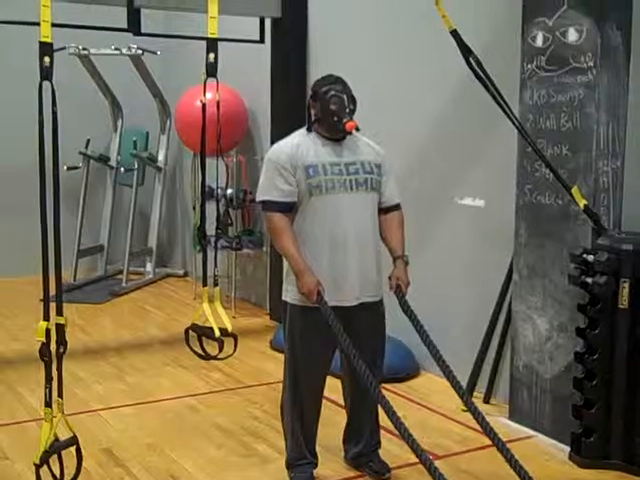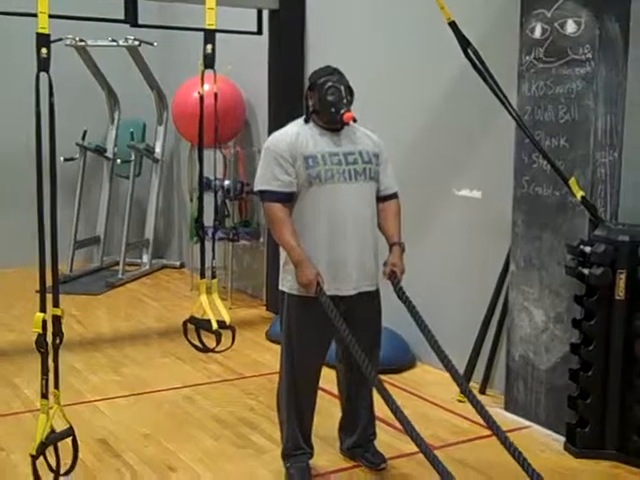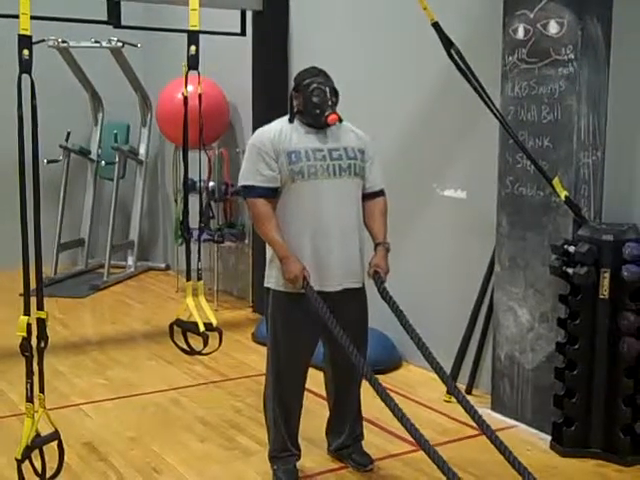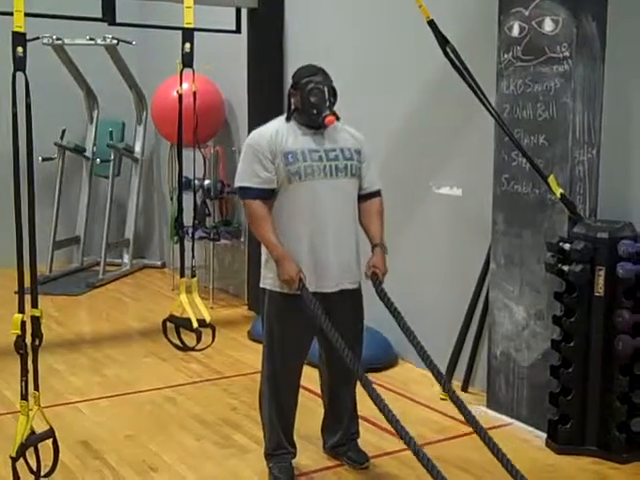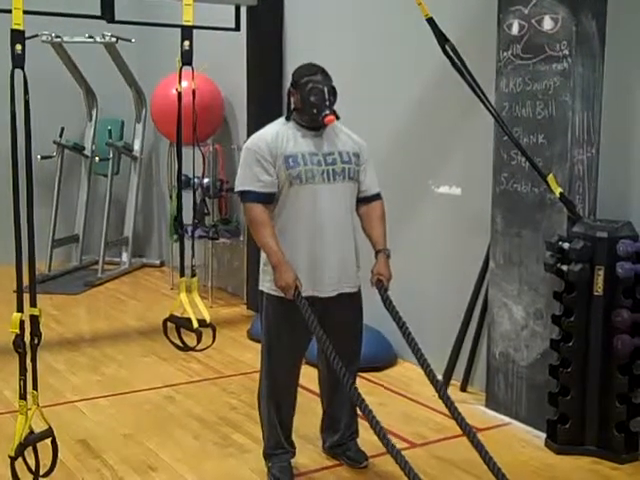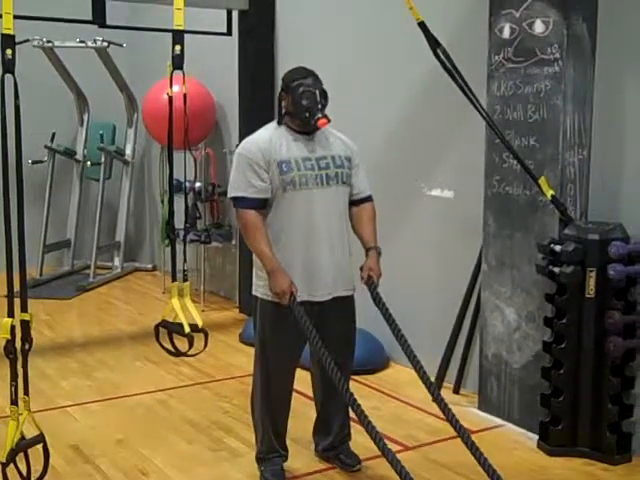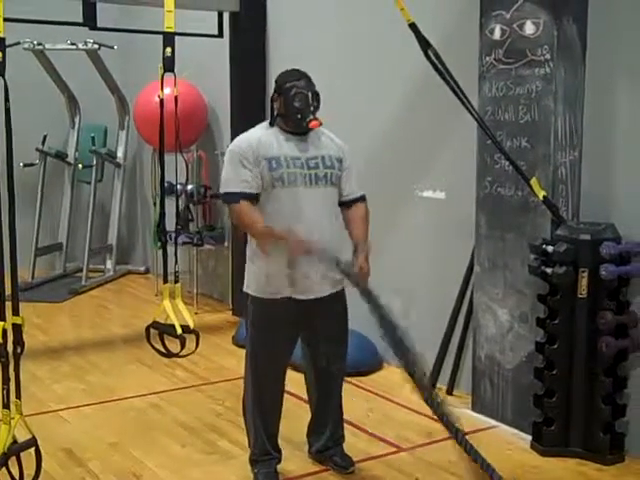
dt=0.7s
person 1, frame 1
left shoulder: (372, 153)
right shoulder: (288, 153)
left elbow: (389, 211)
right elbow: (277, 217)
left wrist: (399, 259)
right wrist: (302, 271)
left hip: (366, 291)
right hip: (312, 293)
left knee: (366, 376)
right knee: (305, 381)
person 1, frame 2
left shoulder: (370, 142)
right shoulder: (286, 142)
left elbow: (387, 199)
right elbow: (275, 207)
left wrist: (395, 246)
right wrist: (301, 262)
left hip: (363, 280)
right hip: (309, 283)
left knee: (361, 366)
right knee: (301, 371)
left ankle: (358, 440)
person 1, frame 3
left shoulder: (356, 139)
right shoulder: (270, 139)
left elbow: (373, 196)
right elbow: (258, 202)
left wrist: (381, 245)
right wrist: (287, 258)
left hip: (348, 278)
right hip: (294, 281)
left knee: (348, 366)
right knee: (287, 371)
left ankle: (346, 441)
person 1, frame 4
left shoulder: (353, 141)
right shoulder: (266, 140)
left elbow: (369, 198)
right elbow: (255, 204)
left wrist: (378, 247)
right wrist: (282, 259)
left hip: (344, 278)
right hip: (290, 281)
left knee: (344, 365)
right knee: (282, 370)
left ankle: (341, 439)
person 1, frame 5
left shoulder: (352, 143)
right shoulder: (266, 143)
left elbow: (370, 201)
right elbow: (256, 208)
left wrist: (381, 252)
right wrist: (279, 265)
left hip: (343, 281)
right hip: (289, 283)
left knee: (342, 365)
right knee: (280, 371)
left ankle: (340, 439)
person 1, frame 6
left shoulder: (343, 146)
right shoulder: (258, 148)
left elbow: (361, 203)
right elbow: (249, 214)
left wrist: (372, 250)
right wrist: (274, 270)
left hip: (337, 285)
right hip: (283, 287)
left knee: (336, 369)
right knee: (275, 374)
left ankle: (333, 442)
person 1, frame 7
left shoulder: (335, 147)
right shoulder: (249, 146)
left elbow: (353, 204)
right elbow: (240, 208)
left wrist: (361, 248)
right wrist: (282, 237)
left hip: (328, 285)
right hip: (272, 287)
left knee: (329, 369)
right knee: (266, 375)
left ankle: (327, 443)
